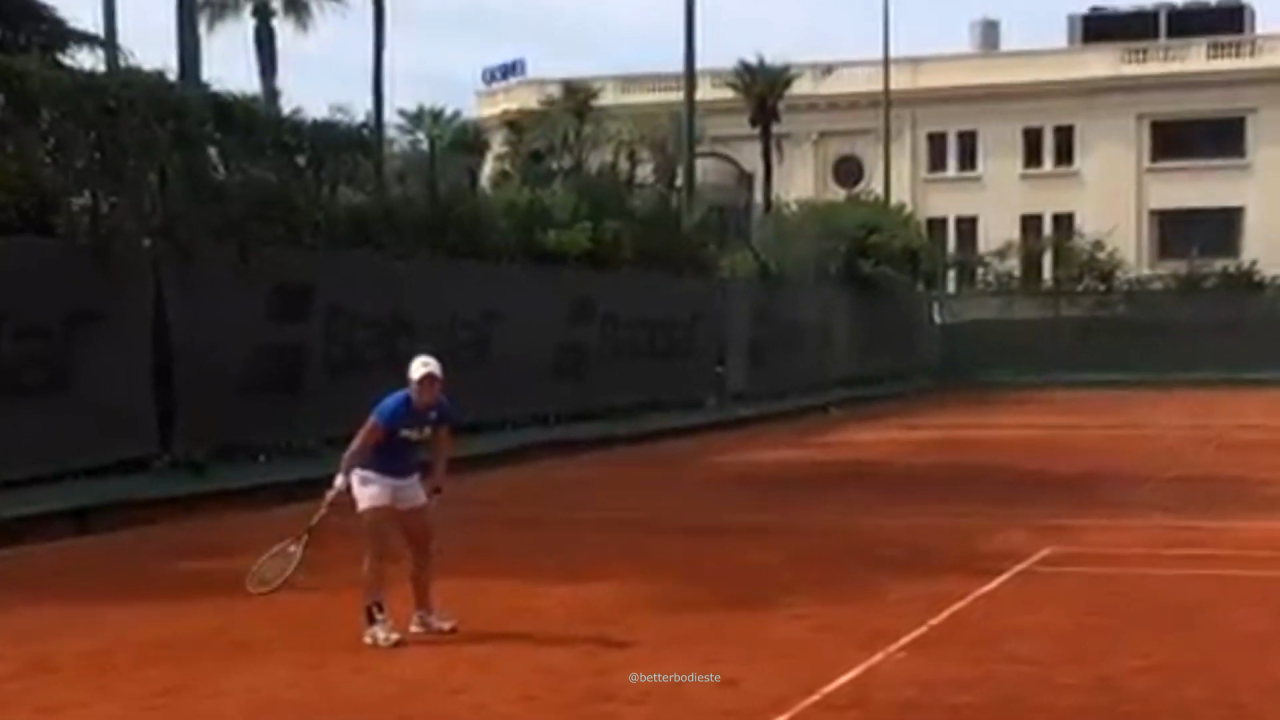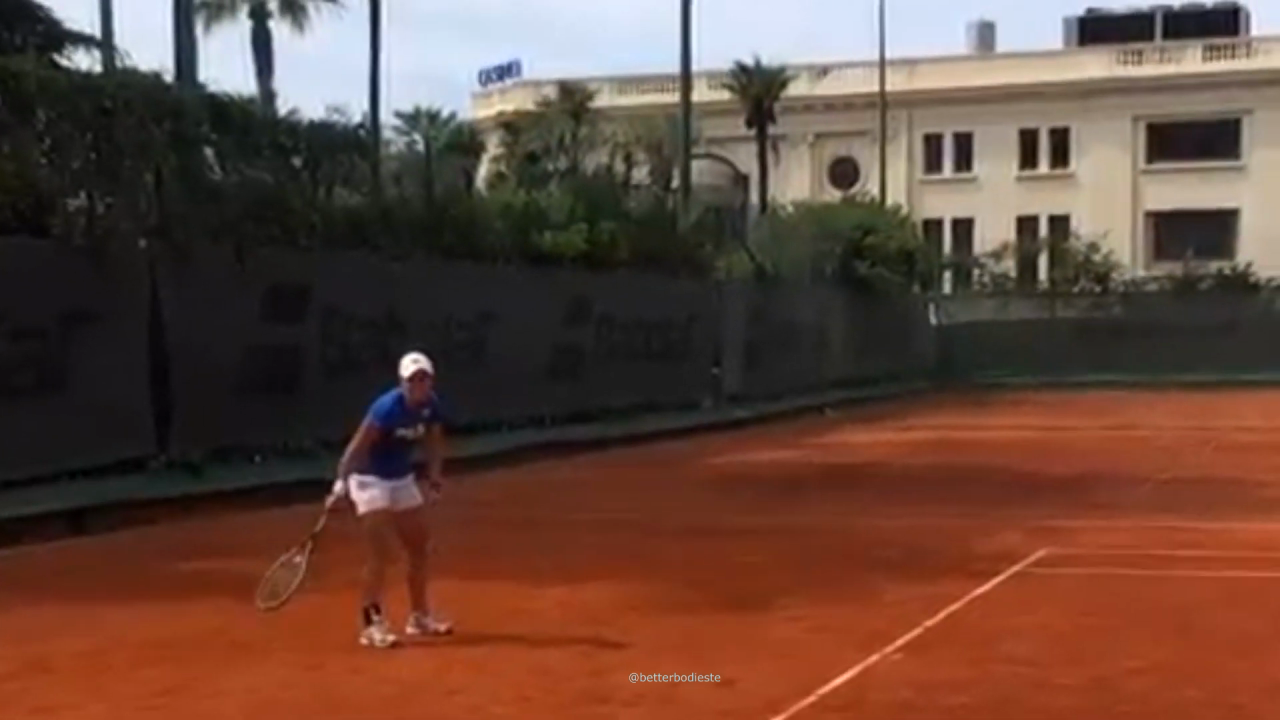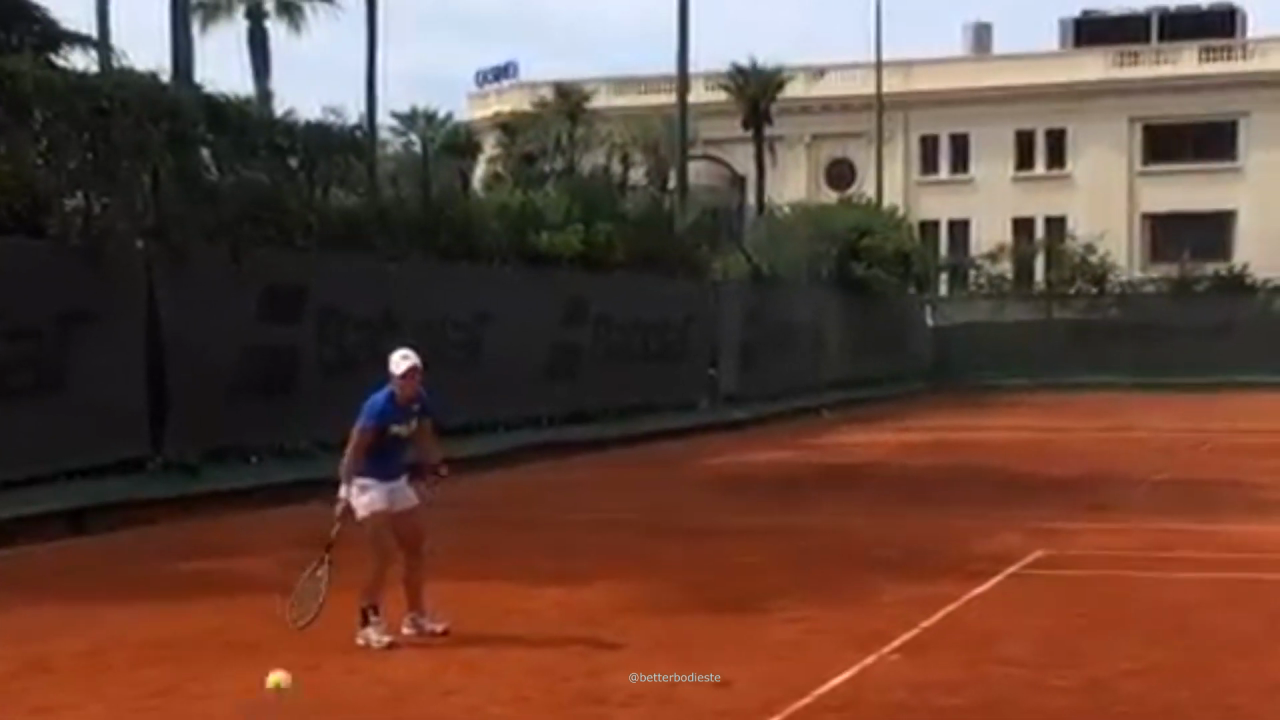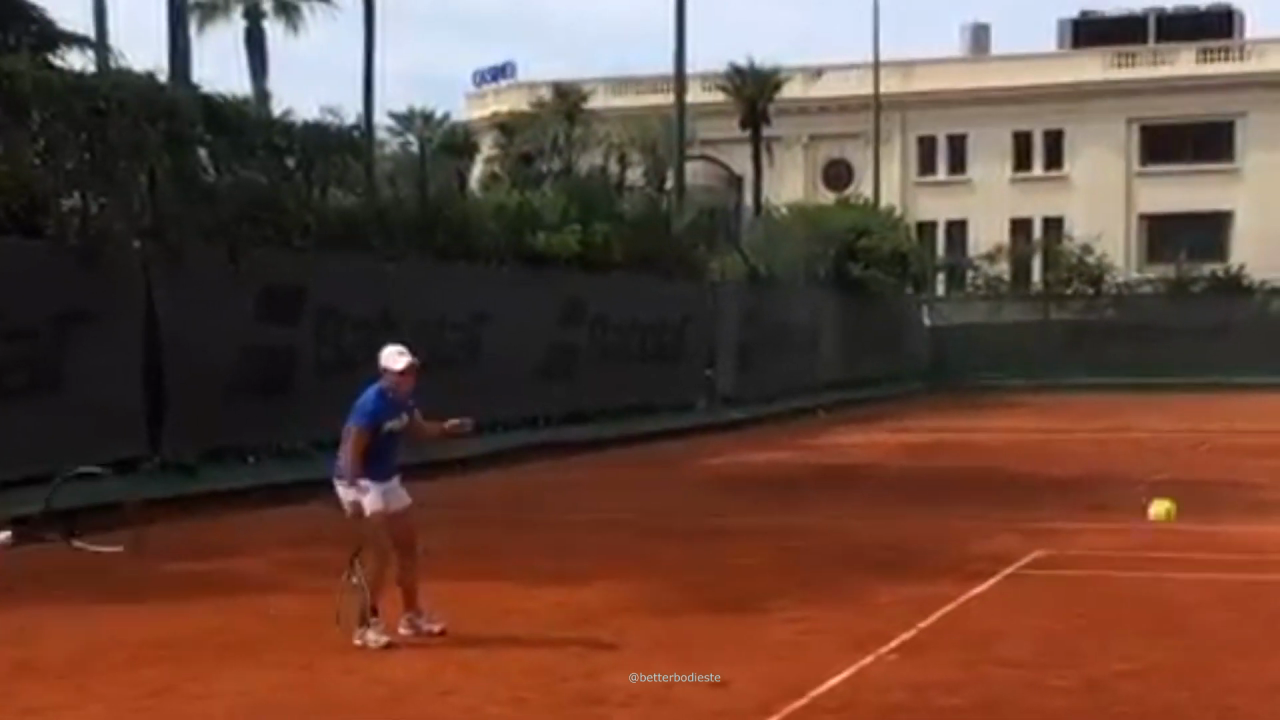
dt=0.1s
person 1, frame 1
left shoulder: (441, 407)
right shoulder: (393, 408)
left elbow: (440, 446)
right elbow: (359, 444)
left wrist: (436, 484)
right wrist: (341, 480)
left hip: (407, 478)
right hip: (373, 476)
left knee: (423, 545)
right knee: (378, 547)
left ankle: (423, 615)
right ankle: (375, 623)
person 1, frame 2
left shoulder: (432, 405)
right shoulder: (387, 408)
left elbow: (433, 443)
right elbow: (356, 447)
left wrist: (434, 480)
right wrist: (340, 486)
left hip: (403, 479)
right hip: (370, 479)
left knee: (419, 546)
right knee: (380, 549)
left ankle: (419, 616)
right ankle: (372, 624)
person 1, frame 3
left shoulder: (420, 399)
right shoulder: (379, 407)
left elbow: (422, 437)
right elbow: (353, 450)
left wrist: (435, 465)
right wrist: (346, 493)
left hip: (396, 480)
right hip: (365, 482)
left knee: (415, 546)
right knee: (381, 551)
left ankle: (416, 616)
right ankle: (368, 624)
person 1, frame 4
left shoulder: (404, 397)
right shoulder: (370, 404)
left elbow: (419, 428)
right elbow: (350, 452)
left wrist: (447, 428)
right wrist: (353, 497)
left hip: (388, 480)
right hip: (360, 482)
left knee: (407, 547)
right knee: (380, 551)
left ankle: (412, 617)
right ankle: (368, 626)
